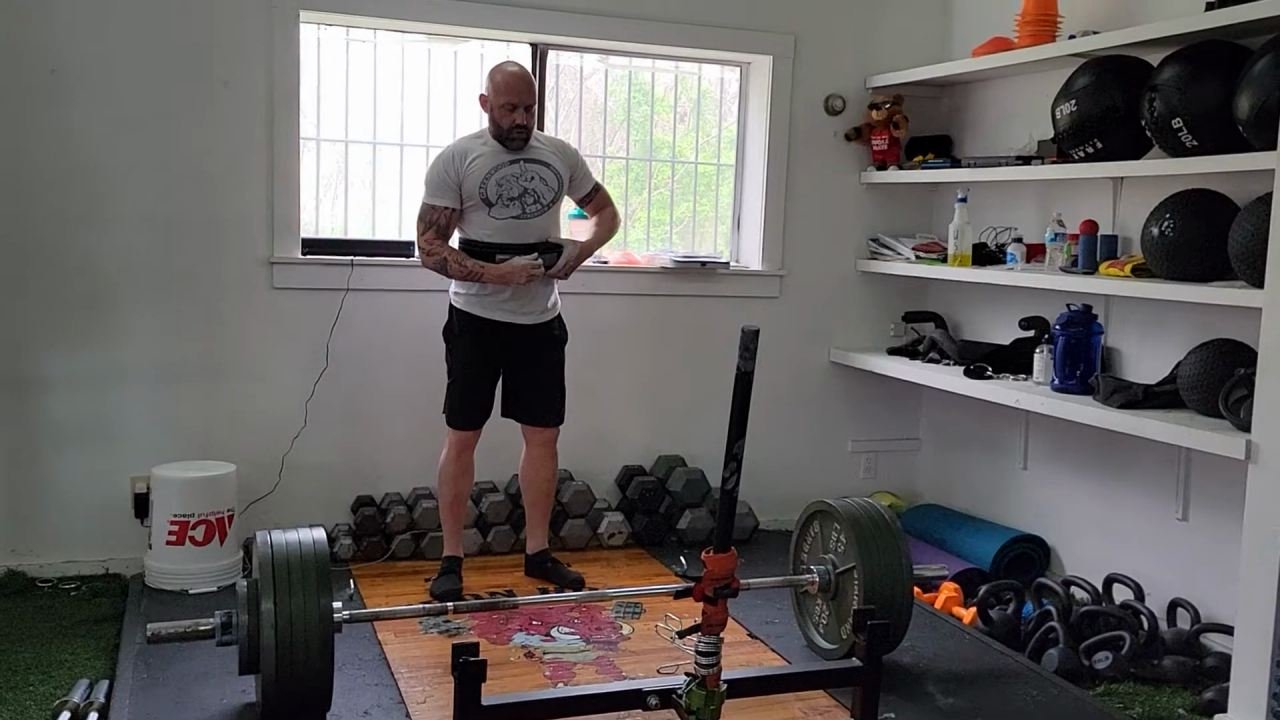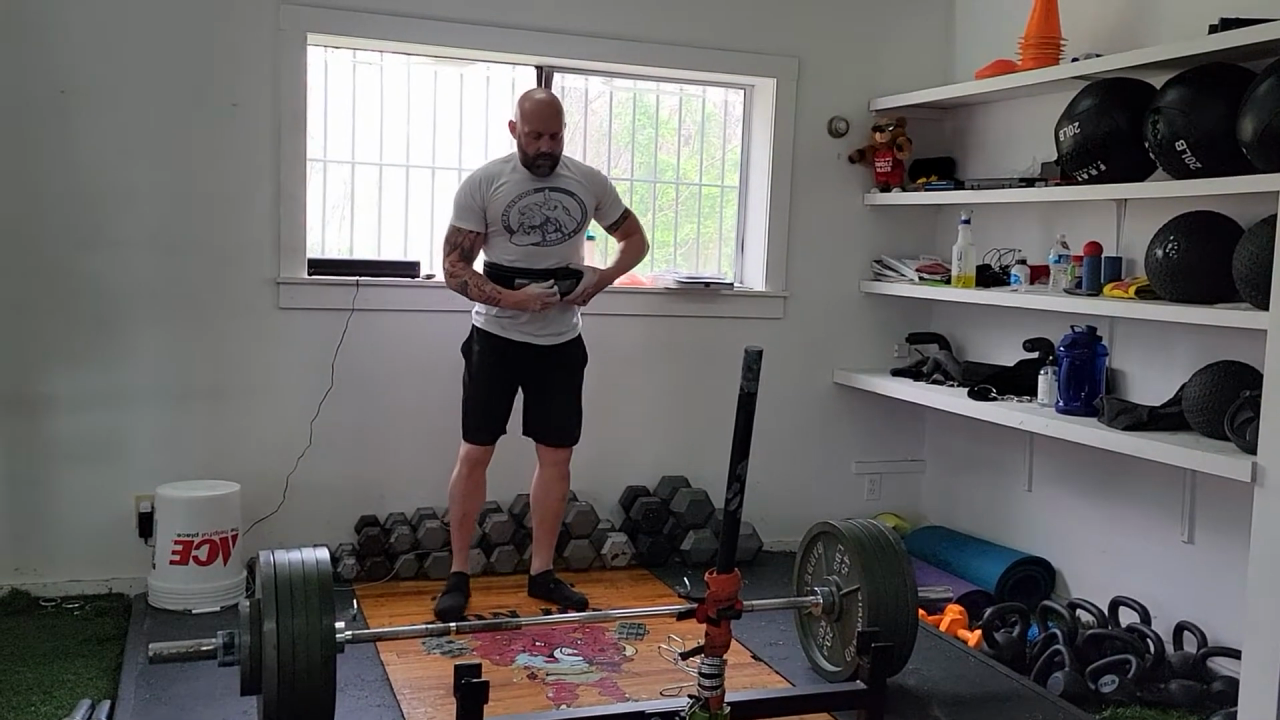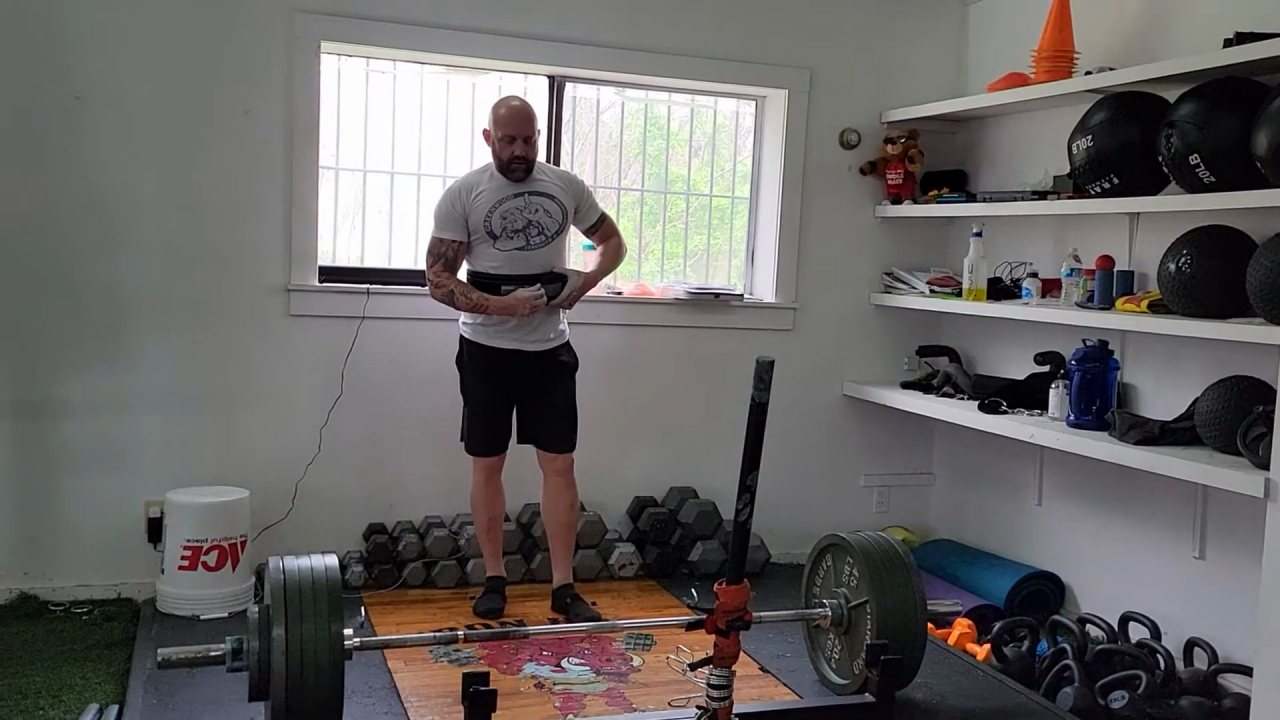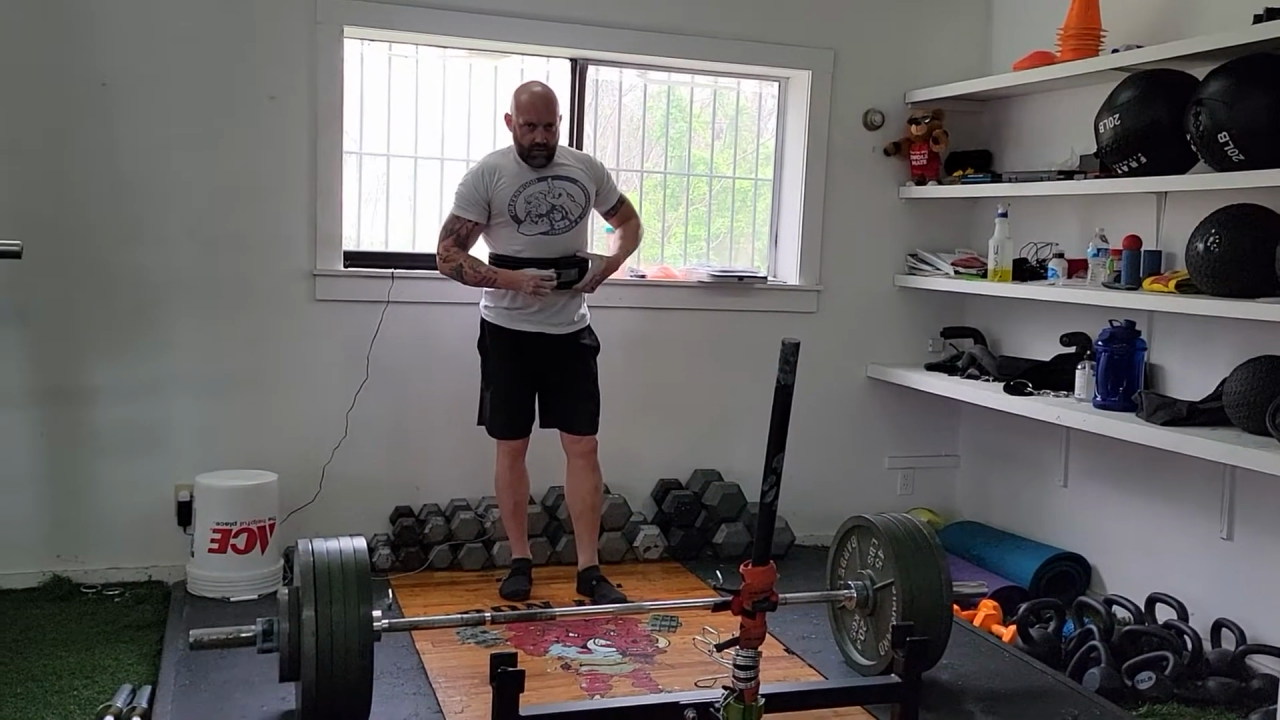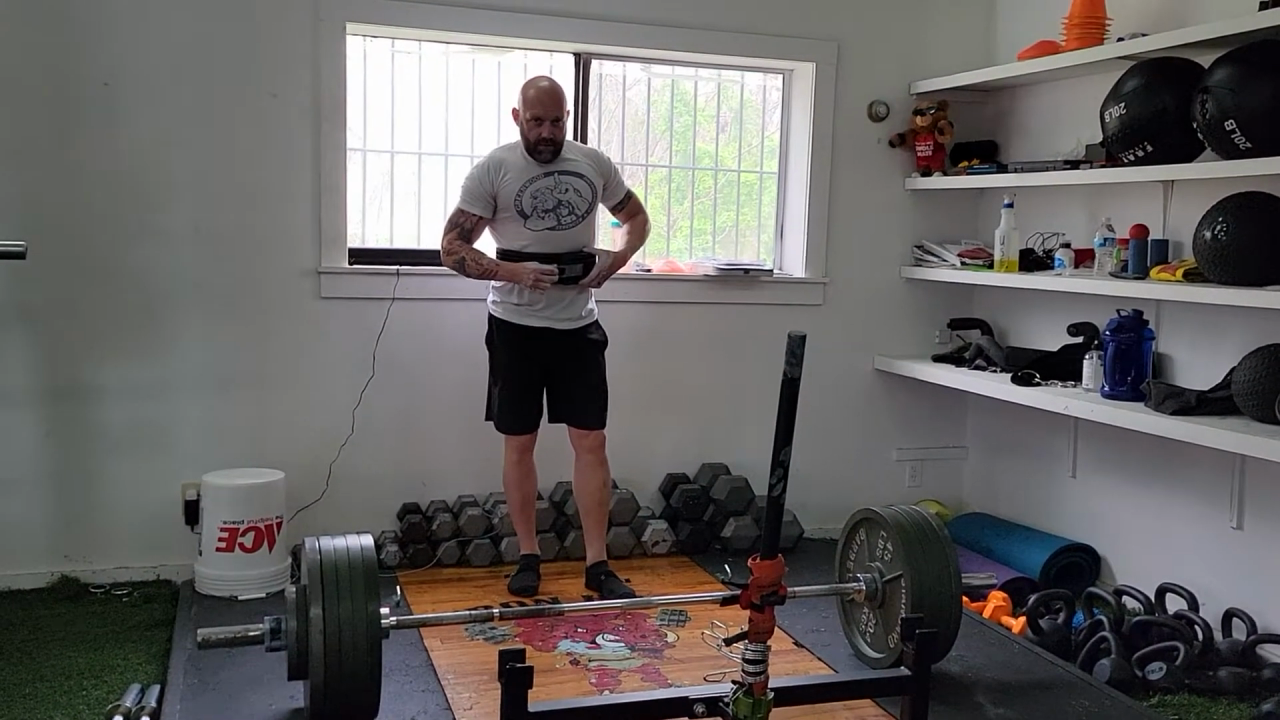
dt=1s
person 1, frame 1
left shoulder: (561, 155)
right shoulder: (455, 160)
left elbow: (607, 211)
right elbow: (429, 247)
left wrist: (582, 249)
right wrist: (495, 274)
left hip: (541, 320)
right hip: (477, 318)
left knee: (542, 436)
right knee: (462, 437)
left ankle: (538, 552)
right ankle: (451, 558)
person 1, frame 2
left shoulder: (590, 182)
right shoulder: (483, 183)
left elbow: (636, 239)
right elbow: (455, 268)
left wrist: (602, 278)
right wrist: (512, 299)
left hip: (560, 341)
right hip: (496, 337)
left knee: (556, 457)
right knee: (475, 453)
left ankle: (542, 572)
right ankle: (458, 575)
person 1, frame 3
left shoulder: (567, 185)
right shoulder: (462, 194)
left elbow: (613, 240)
right elbow: (438, 280)
left wrist: (586, 280)
right wrist: (500, 305)
left hip: (550, 348)
right hip: (487, 348)
left knee: (559, 466)
right knee: (487, 465)
left ankle: (564, 587)
right ankle: (494, 579)
person 1, frame 4
left shoulder: (587, 169)
right shoulder: (486, 176)
left elbow: (629, 221)
right elbow: (448, 256)
left wrist: (609, 263)
right wrist: (512, 280)
left hip: (570, 330)
right hip: (508, 331)
left knee: (583, 448)
right knee: (511, 448)
left ankle: (588, 568)
right ankle: (520, 561)
person 1, frame 5
left shoulder: (595, 164)
right shoulder: (493, 170)
left elbow: (637, 217)
right elbow: (452, 249)
left wrist: (618, 257)
right wrist: (512, 272)
left hip: (578, 325)
right hip: (516, 326)
left knee: (591, 442)
right knee: (519, 444)
left ankle: (597, 563)
right ankle: (528, 556)
